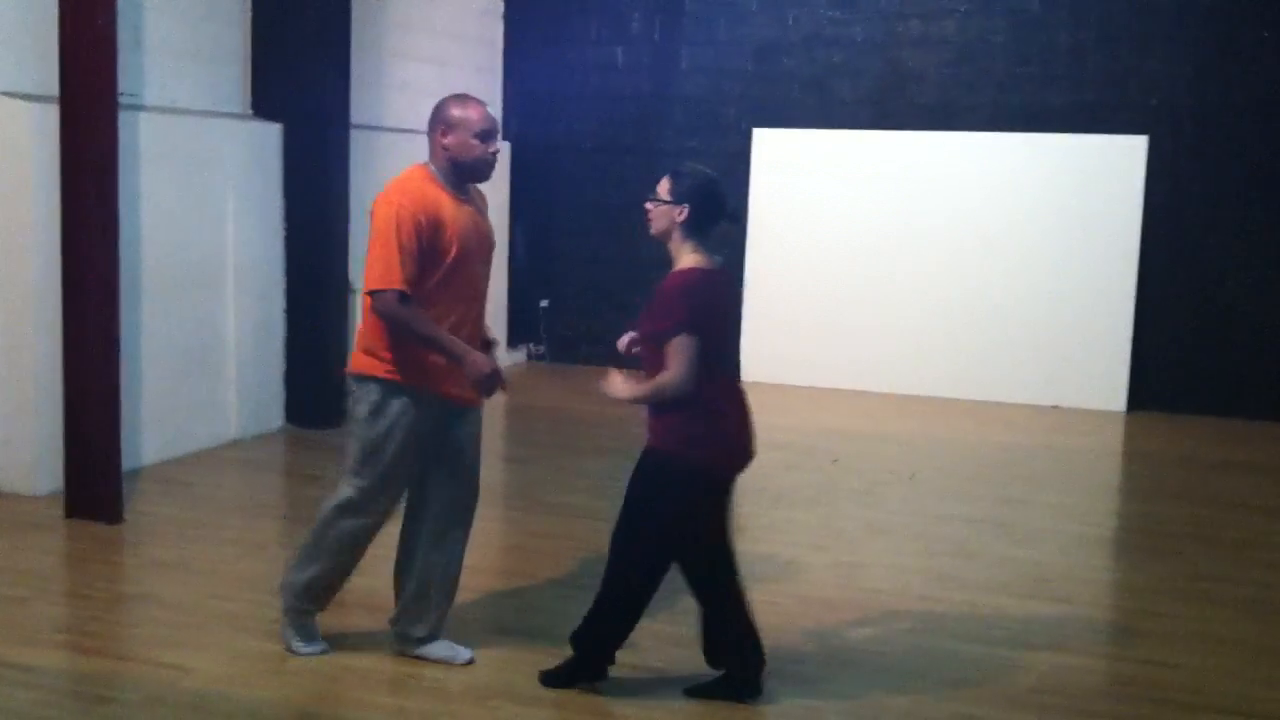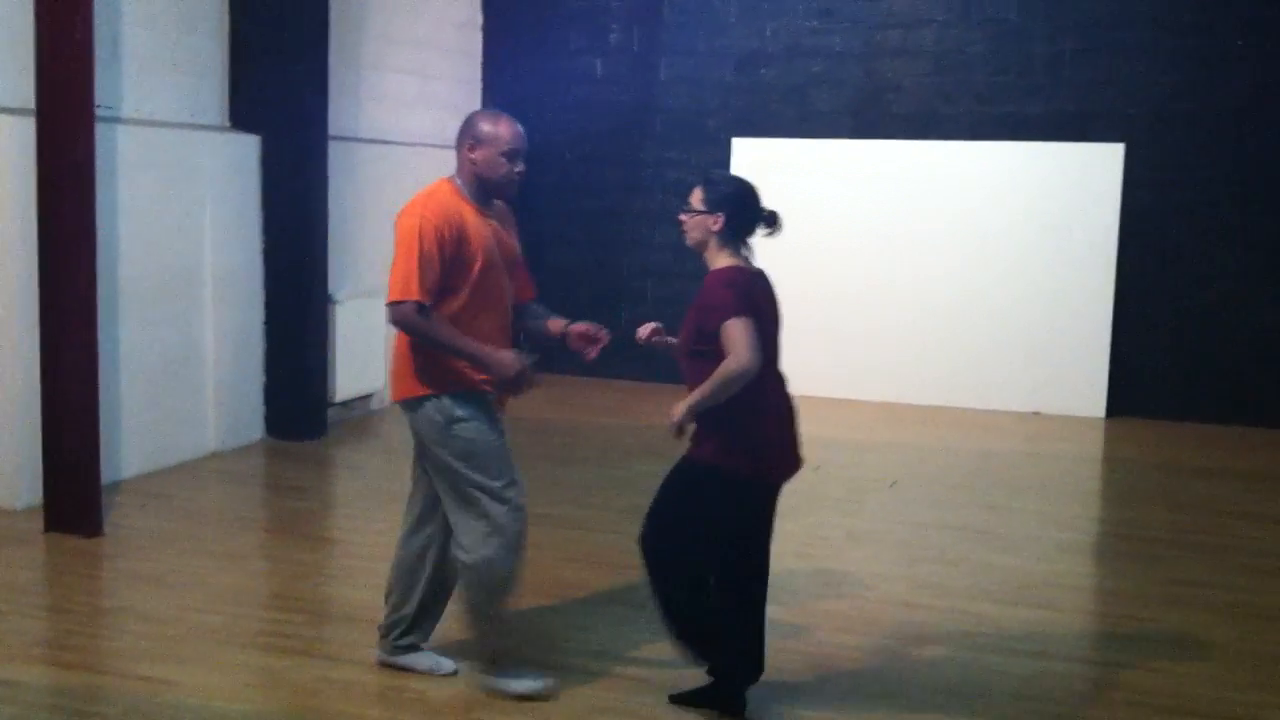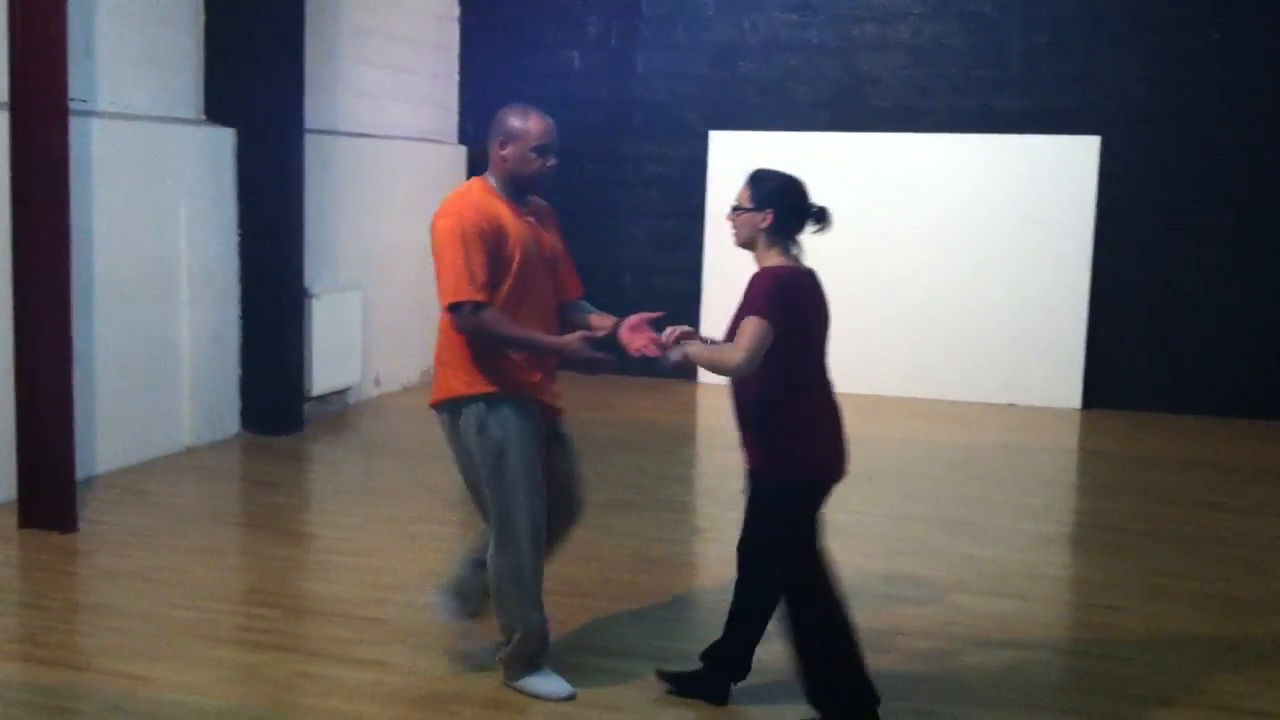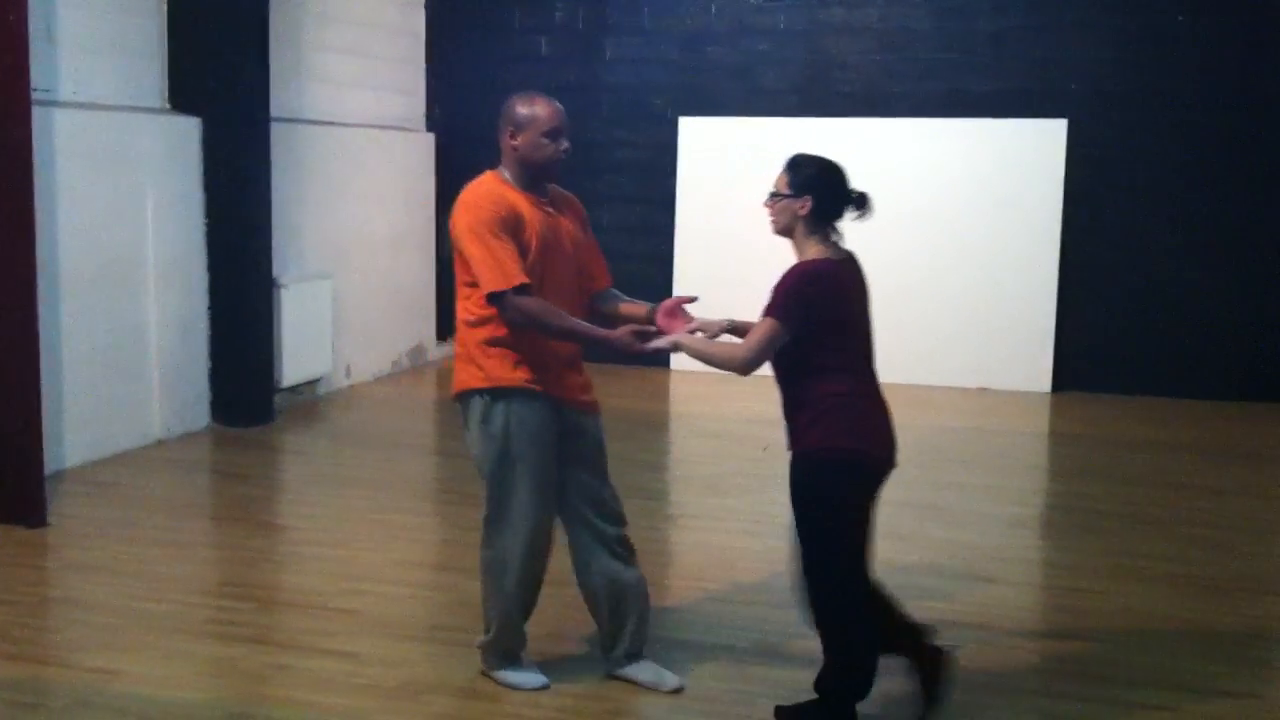
dt=0.3s
person 1, frame 1
left shoulder: (474, 201)
right shoulder: (405, 200)
right elbow: (387, 302)
left wrist: (481, 344)
right wrist: (465, 356)
left hip: (452, 382)
right hip: (396, 381)
left knee: (448, 504)
right knee: (364, 501)
left ankle: (418, 629)
right ankle: (298, 606)
person 1, frame 2
left shoulder: (500, 216)
right shoulder: (430, 214)
left elbow: (518, 302)
right elbow: (406, 312)
left wrist: (565, 330)
right wrist: (490, 359)
left hip: (473, 391)
right hip: (443, 392)
left knee: (438, 517)
right knee: (497, 517)
left ankle: (401, 639)
right ankle: (498, 659)
person 1, frame 3
left shoulder: (542, 215)
right shoulder: (466, 213)
left elbow: (565, 300)
right elbow: (467, 316)
left wrist: (613, 326)
right wrist: (557, 347)
left hip: (531, 391)
right hip: (483, 394)
left knee: (561, 507)
right knee: (520, 526)
left ankle: (467, 594)
right ankle: (522, 660)
person 1, frame 4
left shoulder: (567, 207)
right shoulder: (484, 204)
left elbow: (596, 290)
right elbow: (514, 303)
left wrist: (648, 313)
right wrist: (605, 337)
left hip: (567, 385)
right hip: (504, 386)
left knee: (599, 518)
right knee: (518, 522)
left ankle: (626, 649)
right ankle: (503, 653)
person 2, frame 1
left shoulder: (680, 286)
right shoulder: (715, 276)
left elbow: (678, 379)
left wrist: (628, 389)
right wrist: (649, 342)
left hip: (687, 442)
right hip: (718, 437)
left knee: (636, 550)
right knee: (705, 555)
left ankle: (590, 656)
right ankle: (741, 667)
person 2, frame 2
left shoulder: (724, 284)
right shoulder: (750, 281)
left elbow: (743, 363)
left wrist: (690, 405)
right wrist: (670, 342)
left hip: (733, 450)
right hip: (764, 447)
left knee: (665, 545)
right knee: (740, 569)
left ankle: (728, 657)
person 2, frame 3
left shoulder: (772, 283)
right shoulder: (799, 280)
left elbow: (740, 361)
left wrist: (690, 349)
right wrist: (701, 342)
left hip: (789, 453)
right hip: (806, 448)
left knee: (793, 573)
right knee: (763, 564)
right ankle: (718, 671)
person 2, frame 4
left shoulder: (806, 278)
right shoulder: (839, 266)
left elbow: (744, 359)
left wrist: (681, 340)
right wrist: (729, 325)
left hip: (831, 443)
right hip: (860, 436)
left knee: (829, 570)
right knee: (836, 565)
right ankle: (914, 648)
